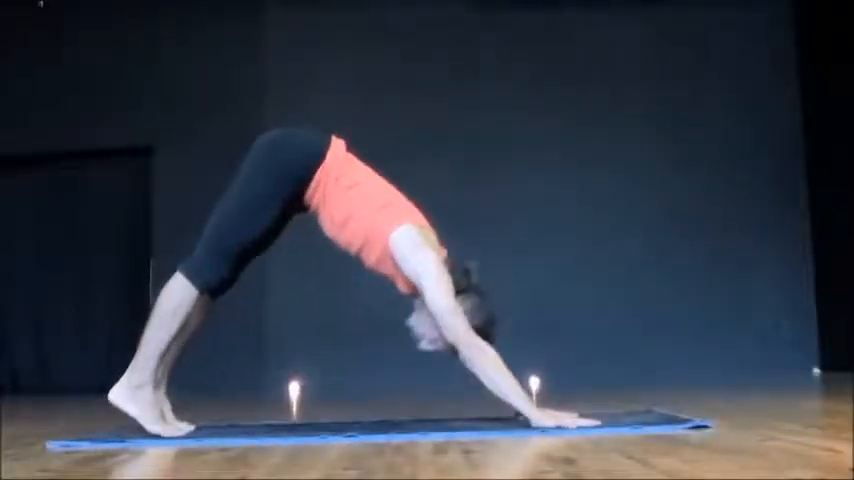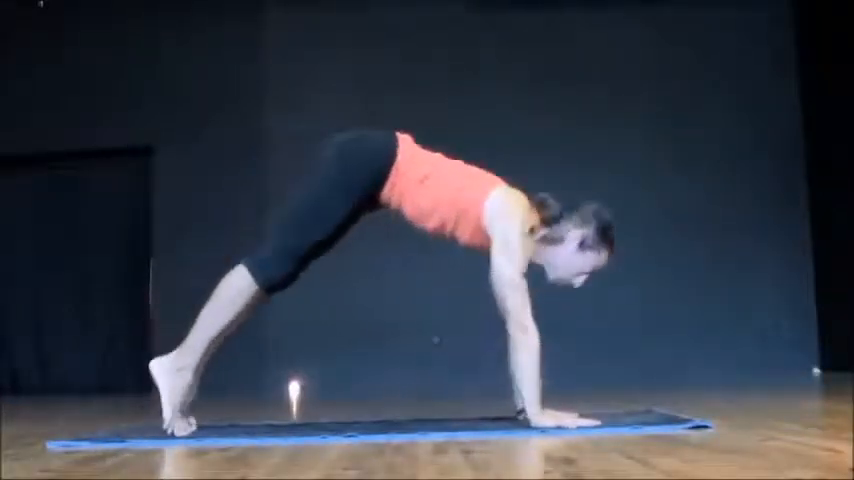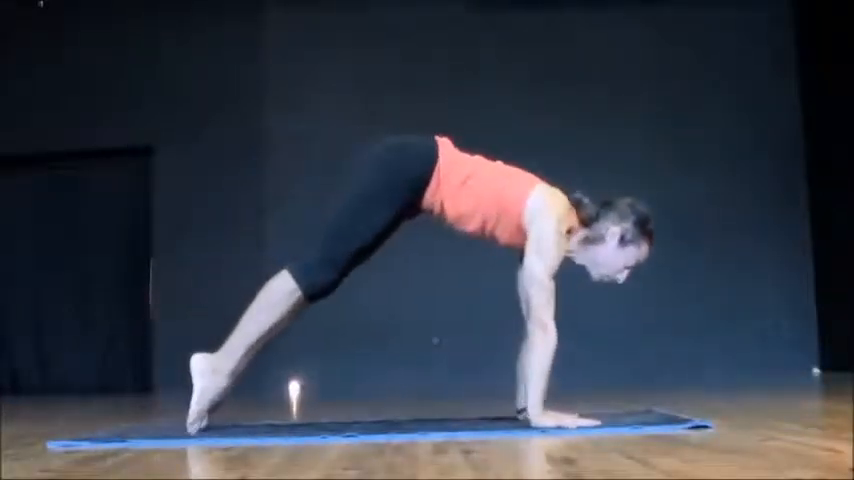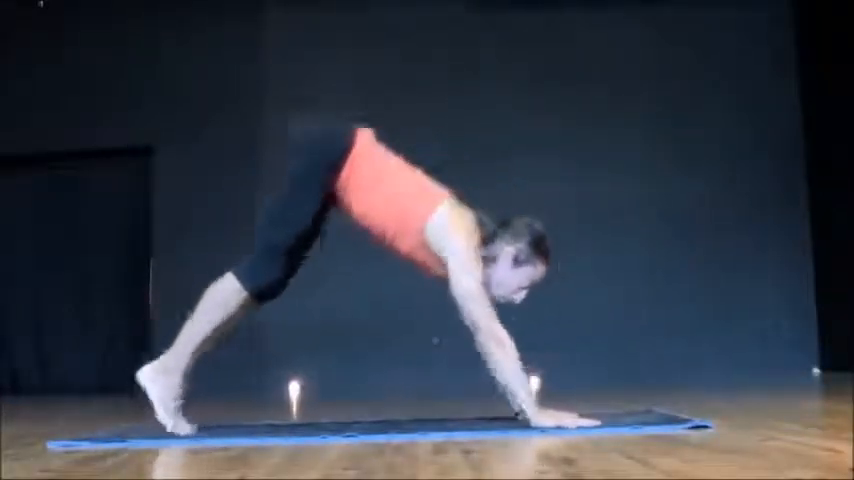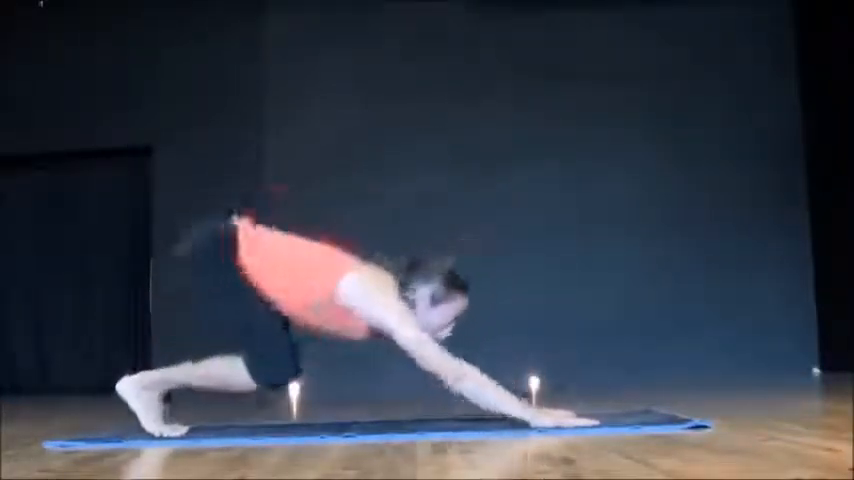
dt=0.4s
person 1, frame 1
left shoulder: (426, 269)
right shoulder: (425, 267)
left elbow: (469, 344)
right elbow: (468, 345)
left wrist: (527, 406)
right wrist: (533, 412)
left hip: (304, 170)
right hip: (294, 162)
left knee: (216, 274)
right knee: (209, 266)
left ankle: (152, 389)
right ankle: (137, 383)
person 1, frame 2
left shoulder: (518, 230)
right shoulder: (513, 225)
left elbow: (519, 324)
right elbow: (520, 324)
left wrist: (527, 404)
right wrist: (536, 413)
left hip: (376, 169)
right hip: (369, 163)
left knee: (279, 269)
right knee: (274, 263)
left ankle: (185, 369)
right ankle: (182, 364)
person 1, frame 3
left shoulder: (555, 231)
right shoulder: (552, 221)
left elbow: (535, 325)
right elbow: (541, 325)
left wrist: (526, 404)
right wrist: (537, 412)
left hip: (415, 175)
right hip: (410, 168)
left knee: (323, 275)
right knee: (320, 269)
left ankle: (222, 369)
right ankle: (221, 365)
person 1, frame 4
left shoulder: (472, 245)
right shoulder: (458, 242)
left elbow: (487, 334)
right elbow: (489, 334)
left wrist: (523, 405)
right wrist: (533, 411)
left hip: (343, 161)
right hip: (329, 153)
left knee: (271, 277)
right knee: (265, 271)
left ankle: (175, 369)
right ankle: (169, 368)
person 1, frame 5
left shoulder: (387, 299)
right shoulder: (378, 301)
left elbow: (449, 370)
right elbow: (447, 370)
left wrist: (522, 408)
right wrist: (532, 414)
left hip: (239, 251)
right hip: (221, 253)
left knee: (275, 367)
right knee: (276, 371)
left ankle: (150, 383)
right ankle: (146, 385)
